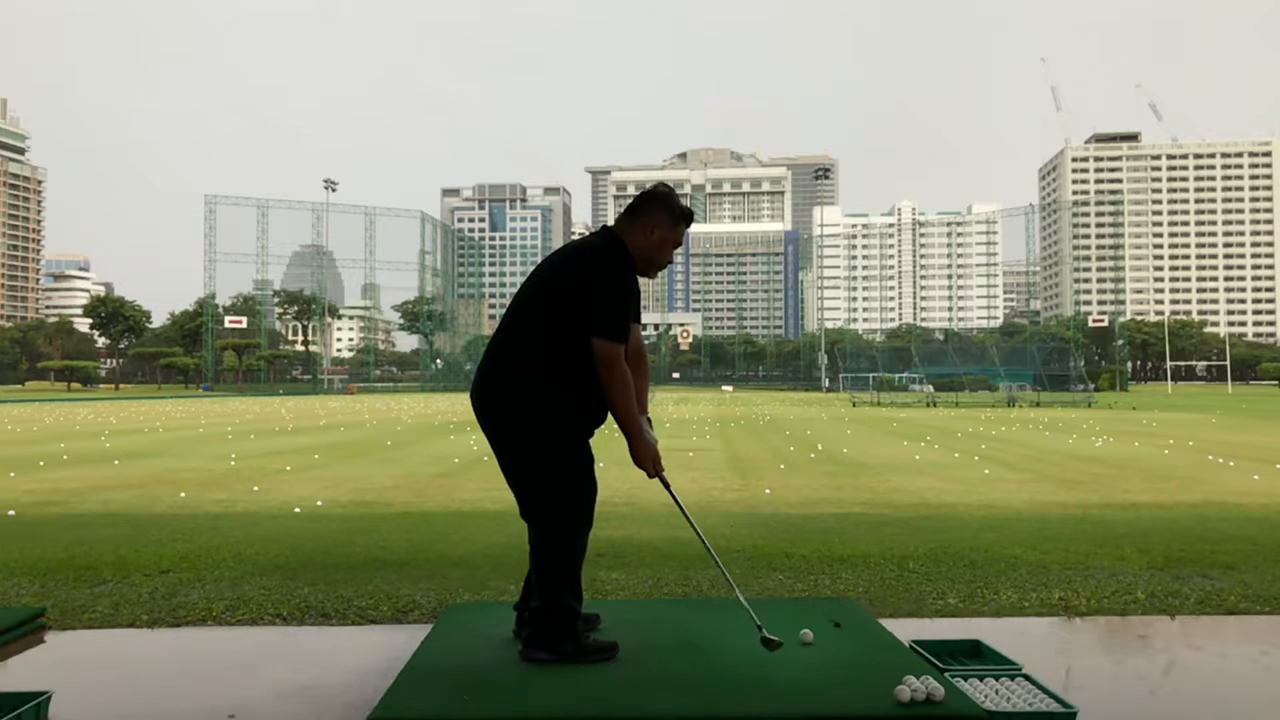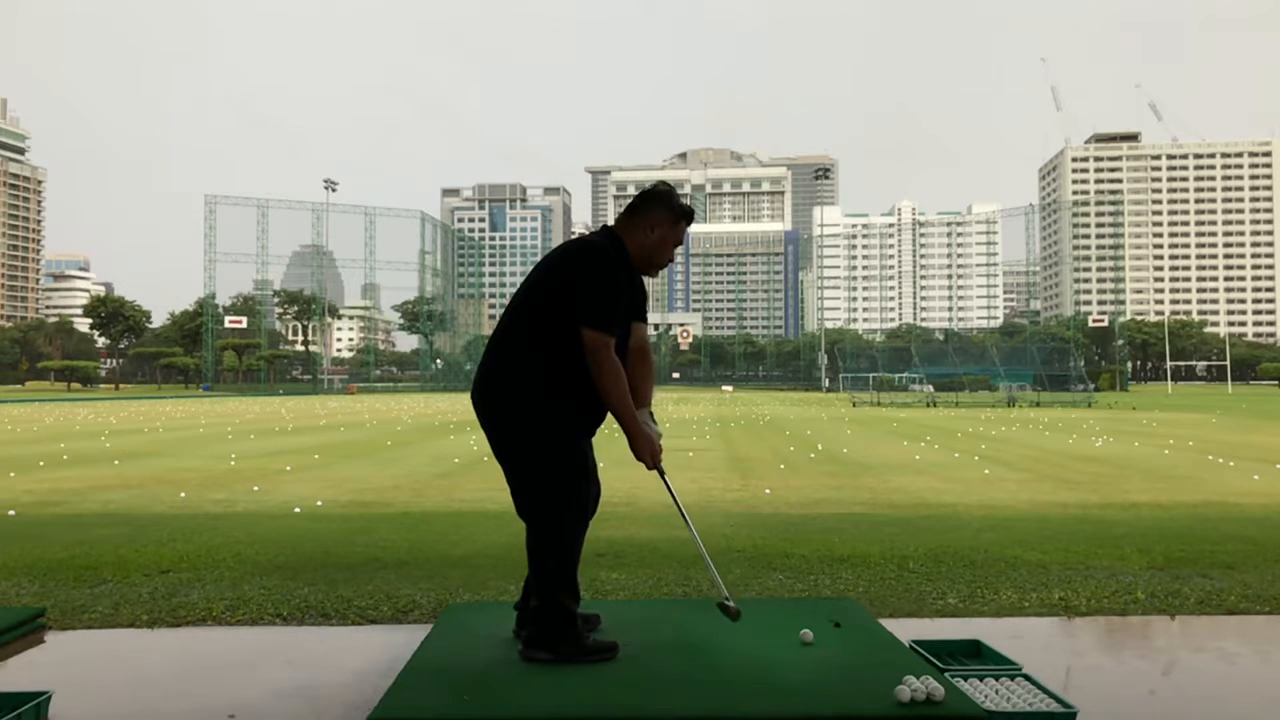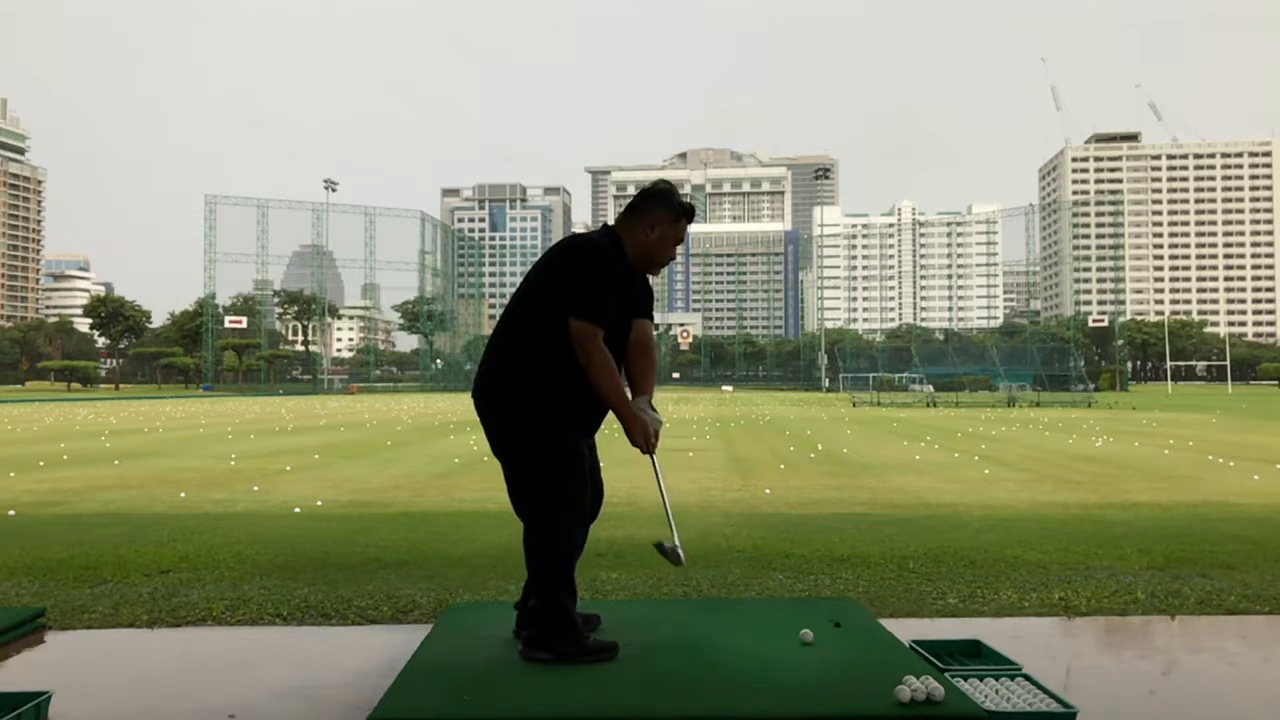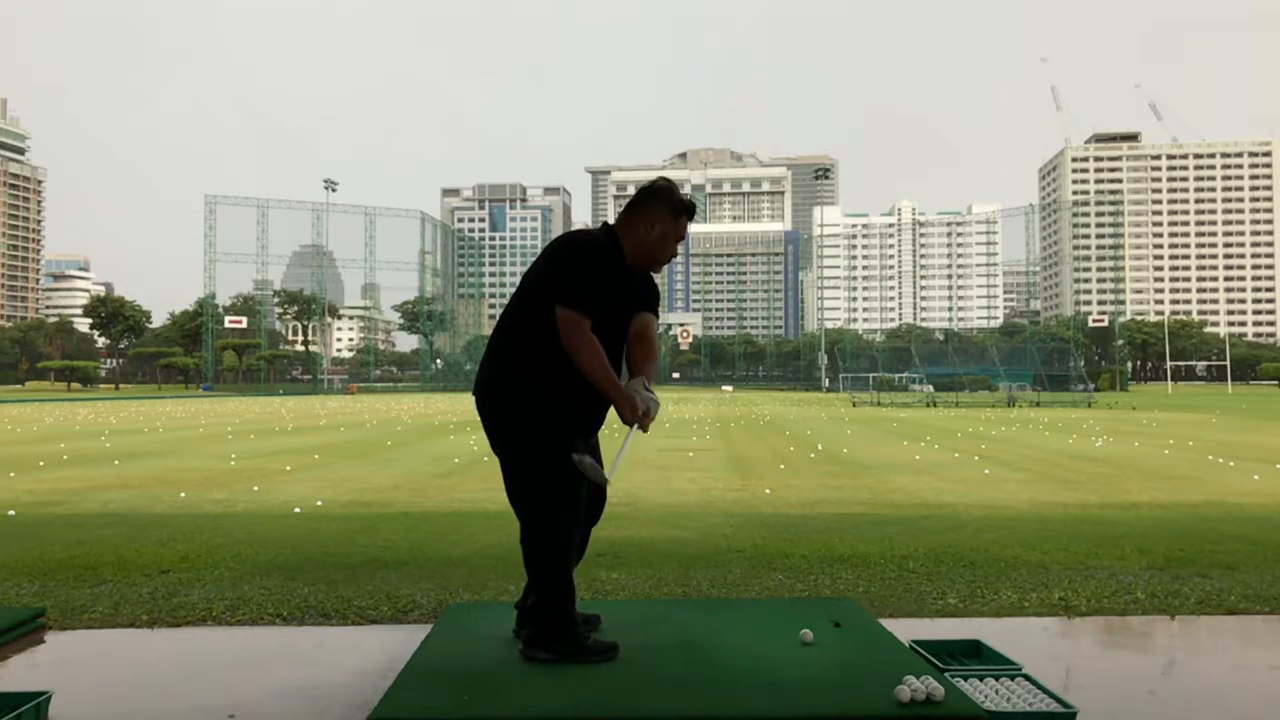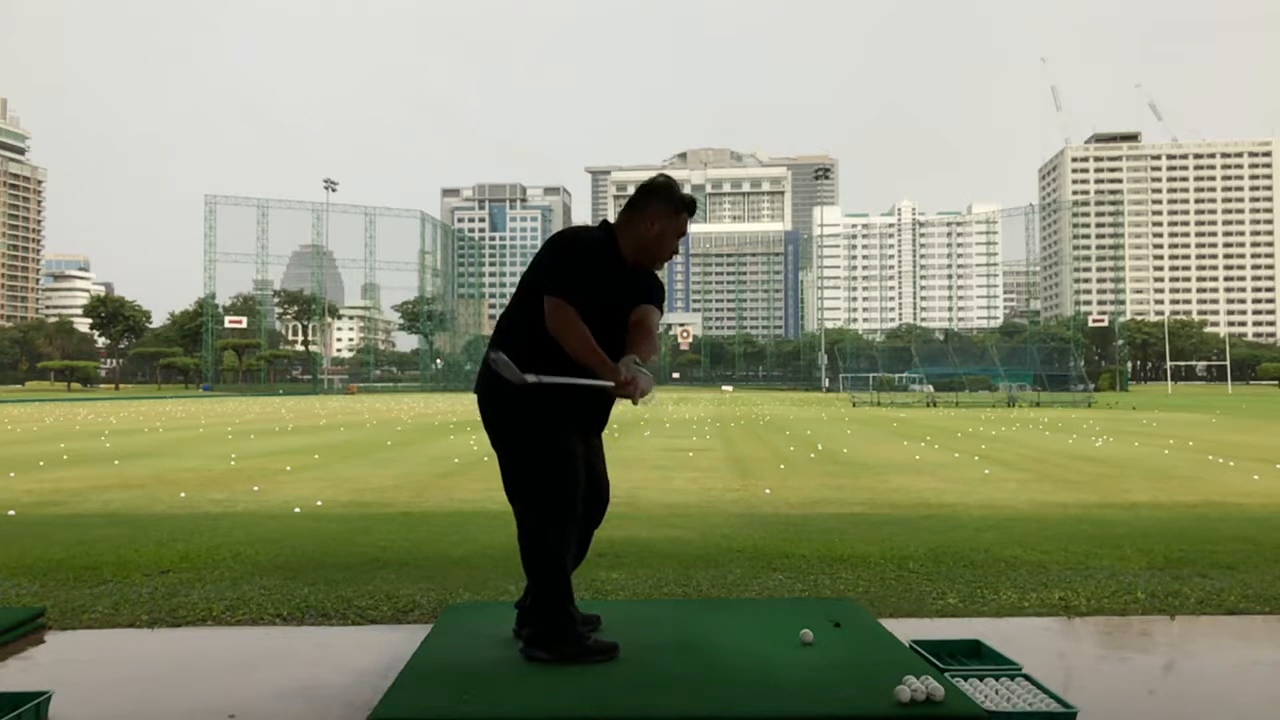
dt=0.5s
person 1, frame 1
left shoulder: (610, 264)
right shoulder: (604, 268)
left elbow: (633, 351)
right elbow: (610, 364)
left wrist: (642, 421)
right wrist: (636, 438)
left hip: (532, 400)
right hip: (525, 402)
left knee: (566, 503)
right knee: (564, 510)
left ankle: (540, 611)
right ankle: (551, 633)
person 1, frame 2
left shoulder: (625, 273)
right shoulder: (597, 262)
left elbow: (636, 348)
right elbow: (600, 356)
left wrist: (644, 416)
right wrist: (633, 429)
left hip: (551, 402)
right hip: (520, 401)
left knee: (576, 499)
right knee: (559, 508)
left ankle: (540, 610)
right ankle: (550, 631)
person 1, frame 3
left shoulder: (633, 279)
right shoulder: (590, 258)
left elbow: (640, 342)
right elbow: (589, 345)
left wrist: (644, 403)
right wrist: (628, 416)
left hip: (558, 404)
right hip: (521, 400)
left knee: (580, 500)
right knee: (557, 507)
left ankle: (541, 609)
right ankle: (550, 631)
person 1, frame 4
left shoulder: (640, 282)
right shoulder: (582, 253)
left elbow: (643, 335)
right elbow: (574, 333)
left wrist: (641, 386)
right wrist: (619, 396)
left hip: (566, 405)
right hip: (520, 399)
left knee: (583, 501)
right knee: (554, 508)
left ankle: (541, 609)
right ankle: (549, 631)
person 1, frame 5
left shoulder: (645, 281)
right shoulder: (577, 248)
left elbow: (644, 326)
right elbow: (560, 319)
left wrist: (634, 364)
right wrist: (610, 372)
left hip: (574, 405)
right hip: (522, 398)
left knee: (587, 502)
right knee: (552, 508)
left ankle: (541, 608)
right ankle: (549, 631)
